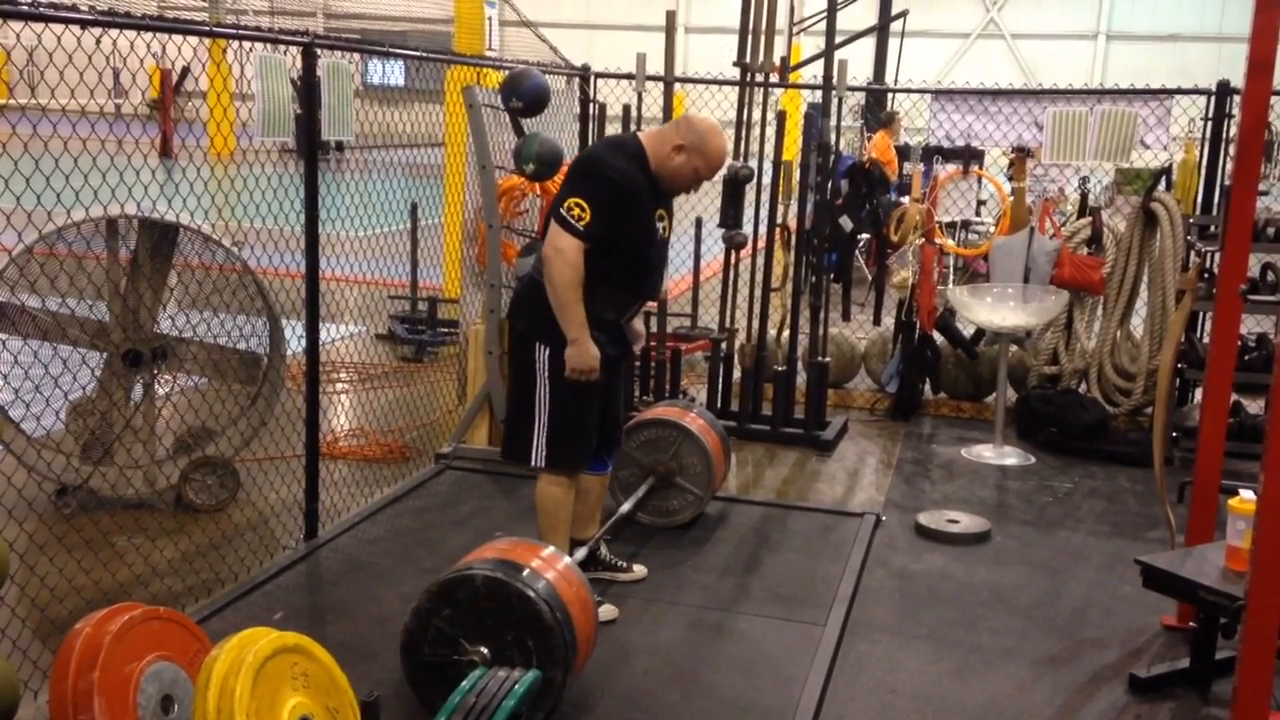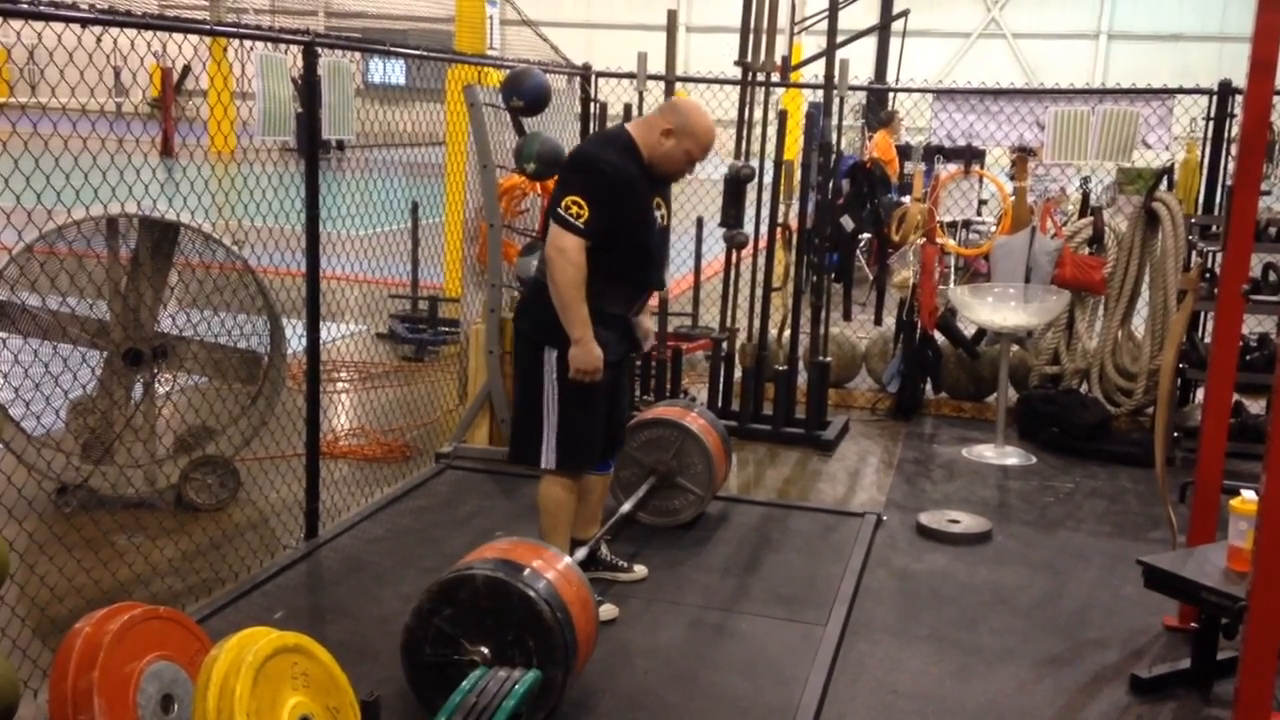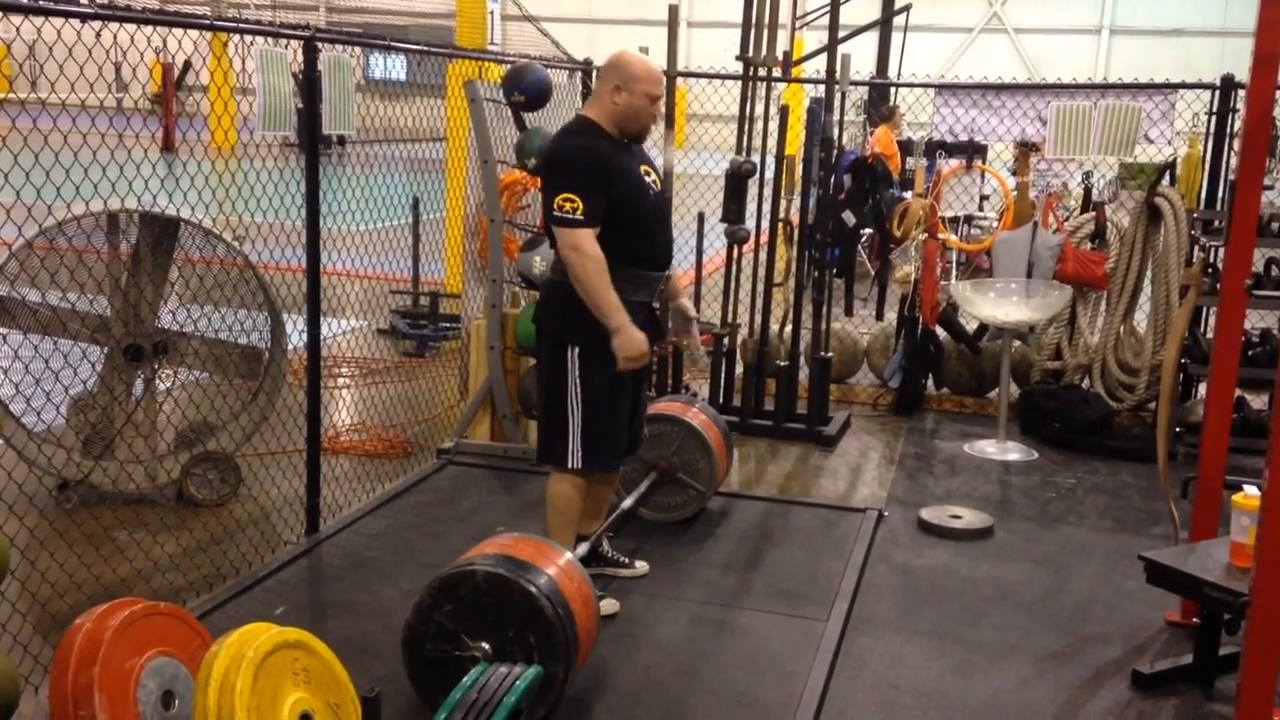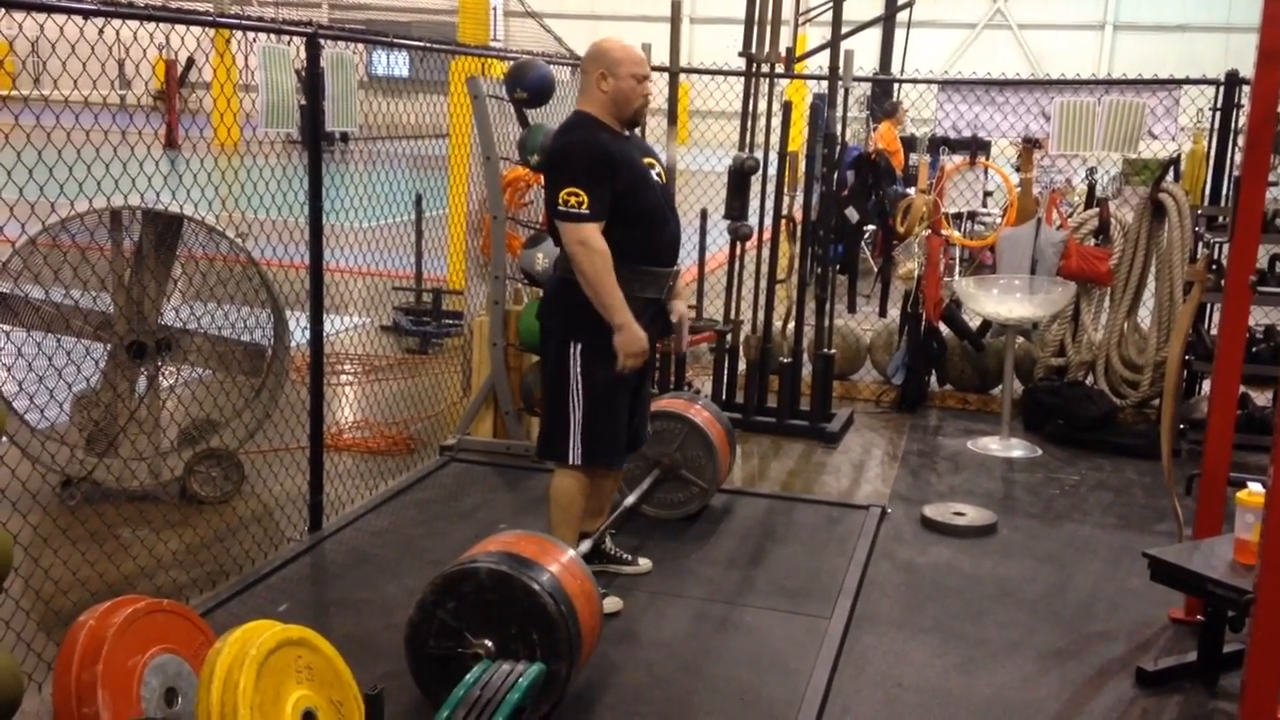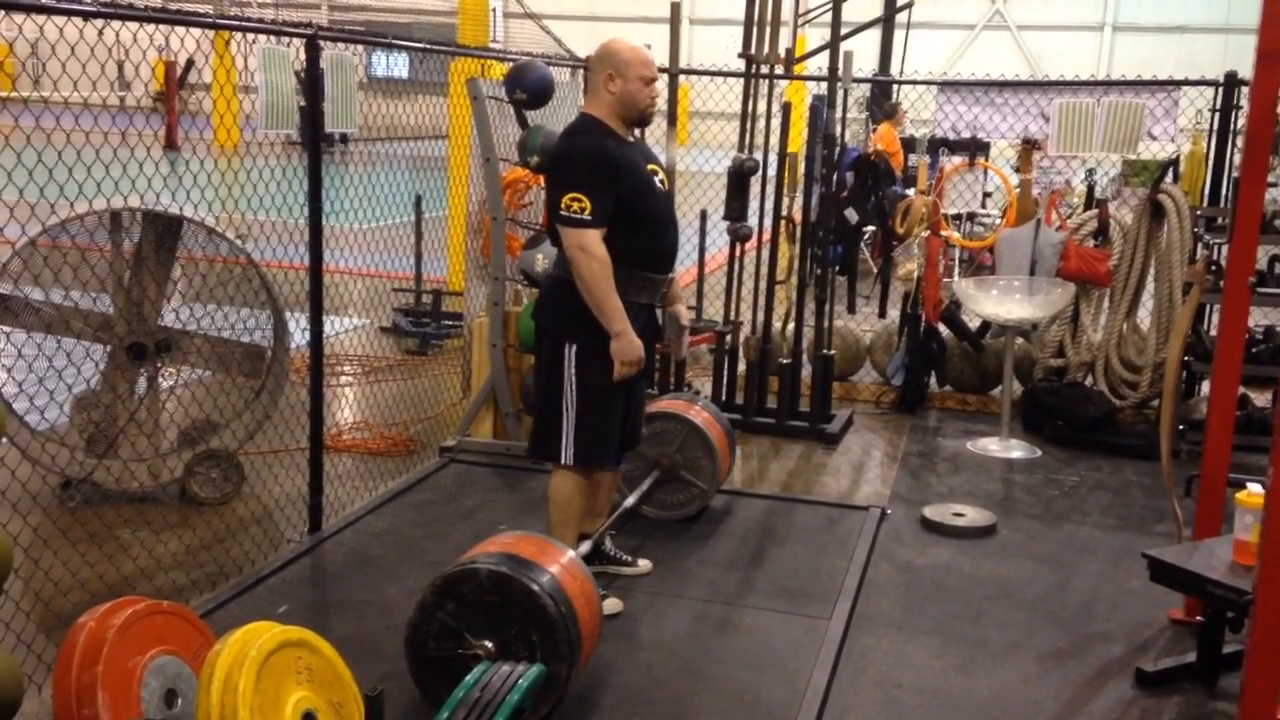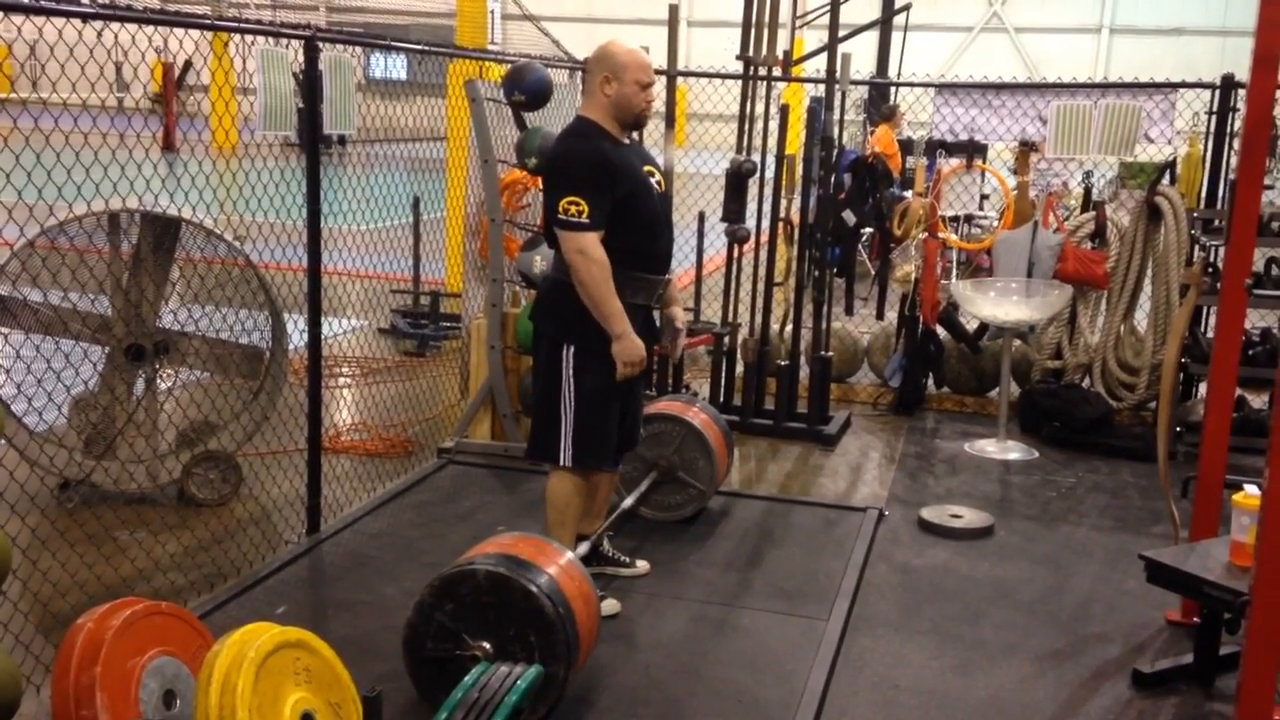
dt=0.4s
person 1, frame 1
left shoulder: (653, 177)
right shoulder: (609, 171)
right elbow: (560, 249)
left wrist: (629, 317)
right wrist: (577, 340)
left hip: (601, 329)
right hip: (560, 331)
left knee: (599, 448)
right knee: (561, 456)
left ankle: (587, 552)
person 1, frame 2
left shoulder: (649, 171)
right shoulder: (600, 165)
right elbow: (564, 249)
left wrist: (641, 314)
right wrist: (580, 339)
left hip: (609, 326)
right hip: (567, 331)
left knee: (602, 448)
right knee: (564, 457)
left ankle: (587, 551)
person 1, frame 3
left shoulder: (626, 147)
right shoulder: (577, 152)
right elbow: (577, 247)
left wrist: (675, 294)
right wrist: (620, 327)
left hip: (629, 317)
right hip: (588, 325)
left knee: (613, 446)
right knee: (577, 455)
left ankle: (589, 546)
person 1, frame 4
left shoulder: (627, 141)
right shoulder: (580, 146)
right elbow: (583, 242)
left wrist: (673, 295)
right wrist: (622, 323)
left hip: (633, 312)
right hip: (593, 320)
left knee: (616, 443)
right knee: (580, 450)
left ankle: (593, 543)
person 1, frame 5
left shoulder: (631, 145)
right shoulder: (584, 150)
right elbow: (583, 247)
left wrist: (673, 300)
right wrist: (619, 330)
left hip: (628, 316)
right hip: (588, 322)
left knee: (613, 443)
right knee: (577, 451)
left ankle: (594, 544)
person 1, frame 6
left shoulder: (628, 147)
right shoulder: (580, 153)
right elbow: (581, 249)
left wrist: (670, 303)
right wrist: (620, 332)
left hip: (625, 317)
right hip: (586, 324)
left knee: (611, 445)
right knee: (574, 451)
left ankle: (591, 545)
